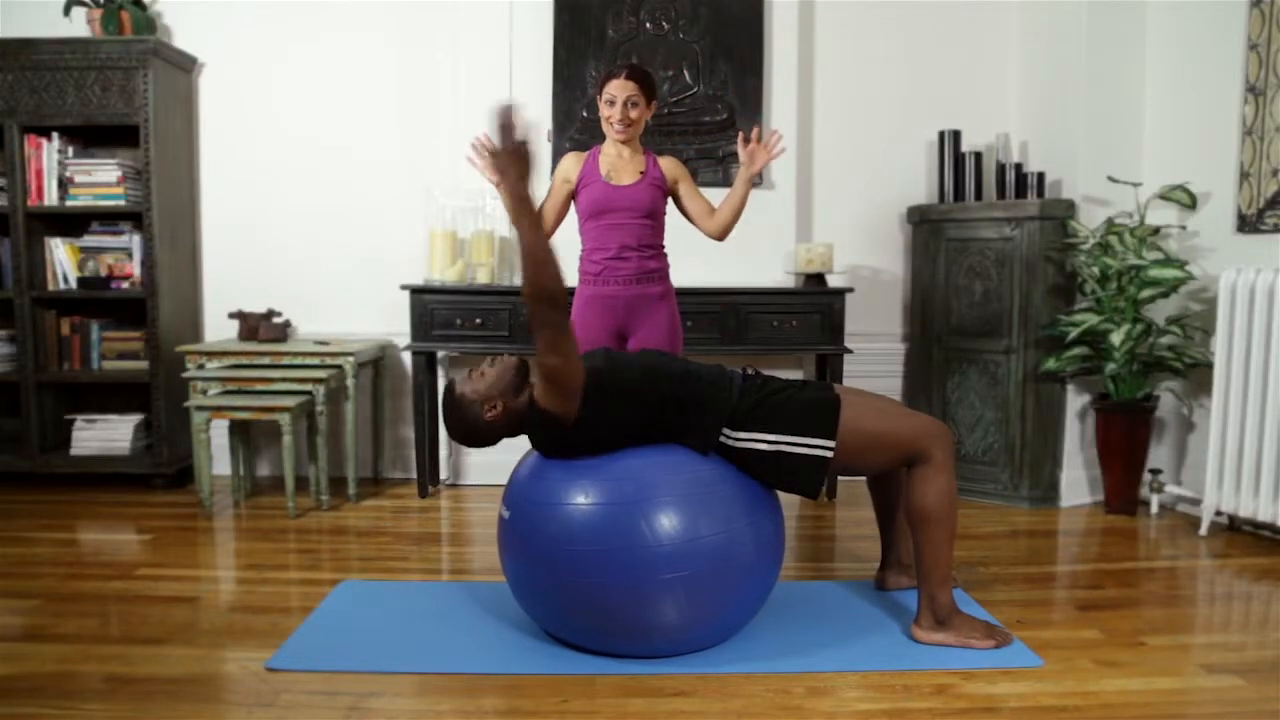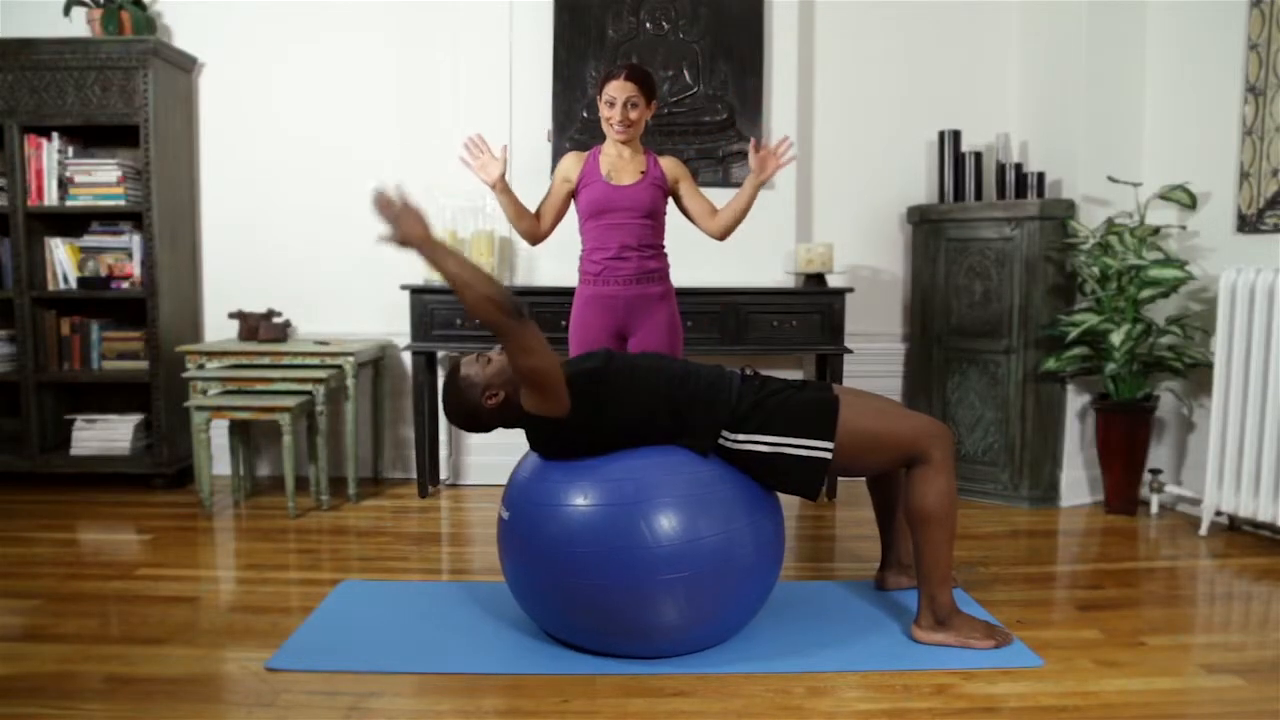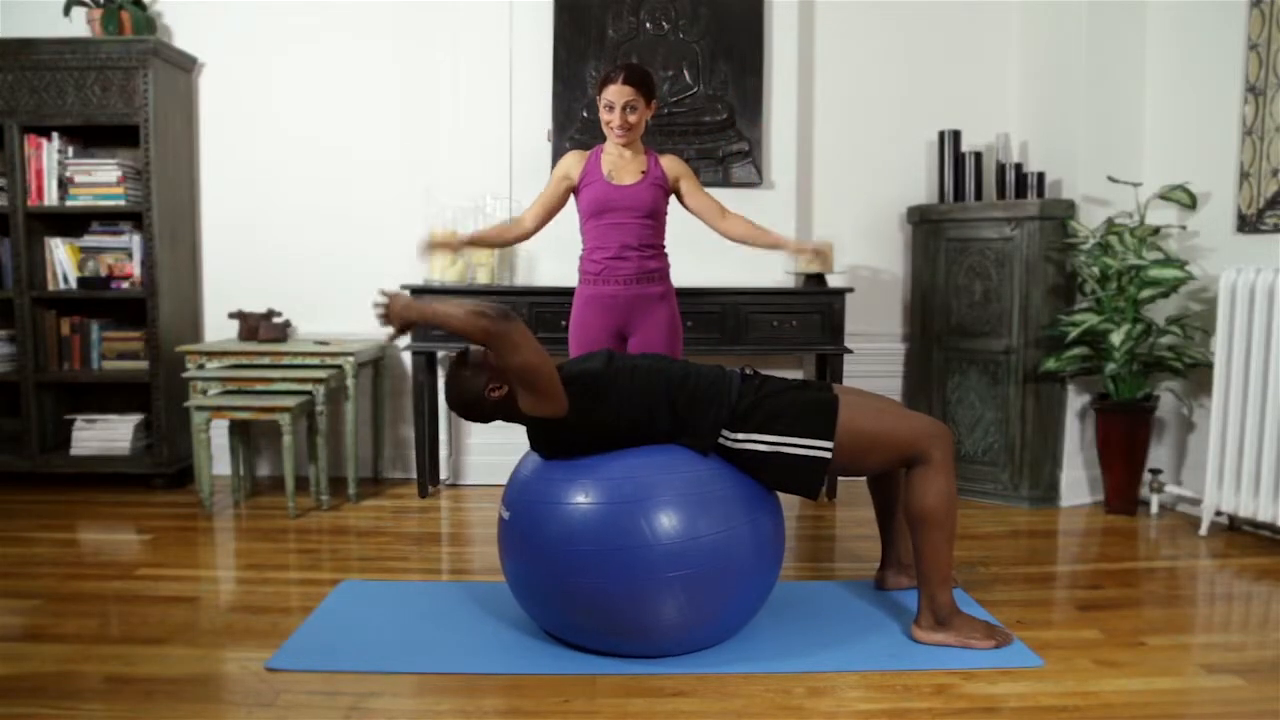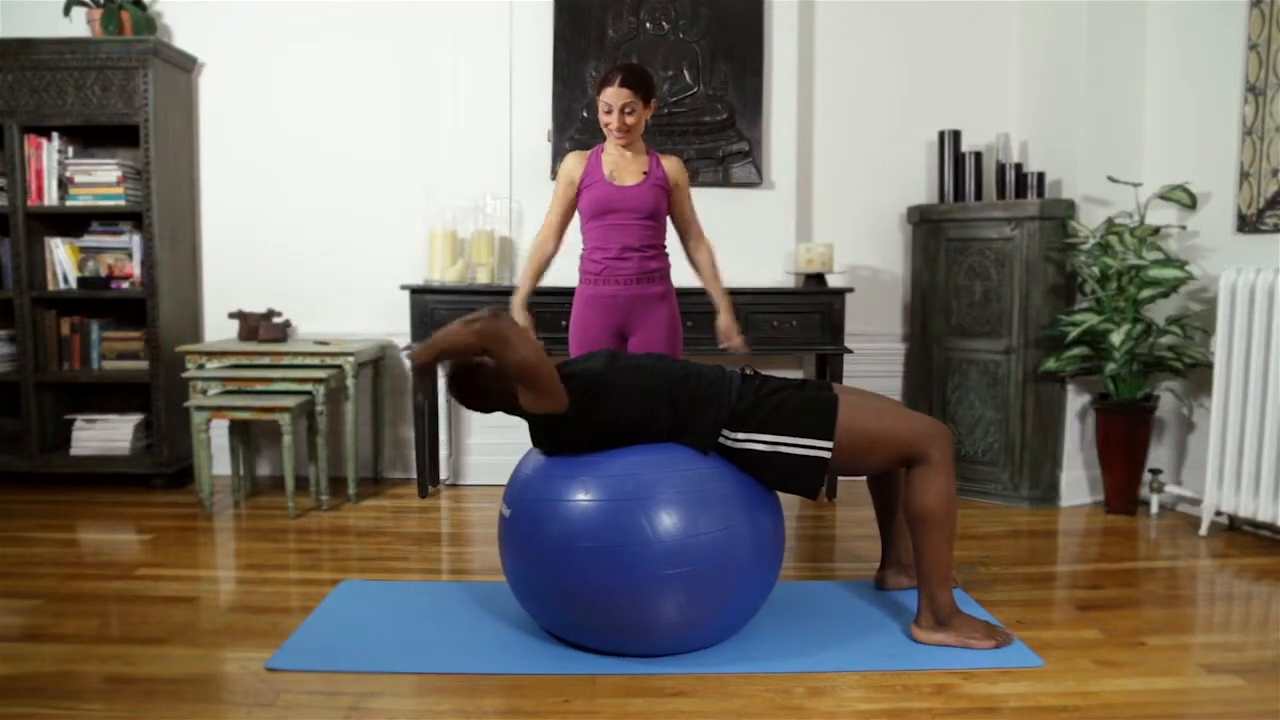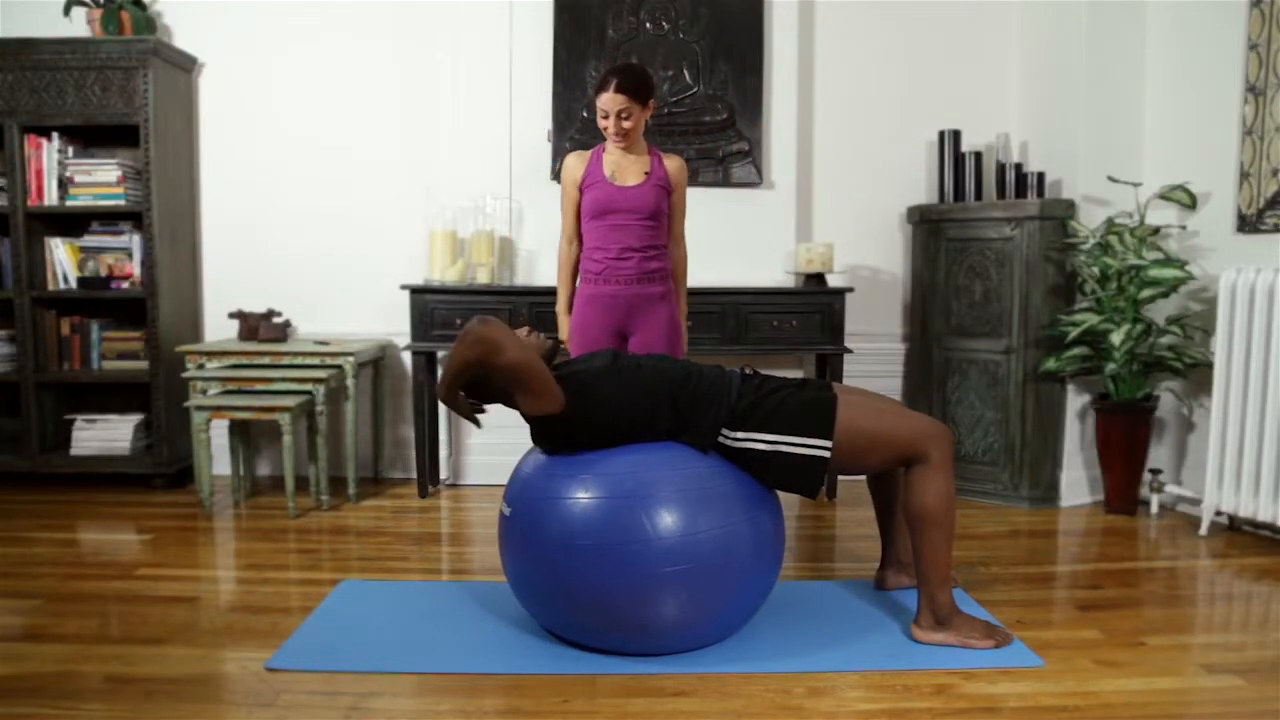
dt=0.2s
person 1, frame 1
left shoulder: (560, 403)
right shoulder: (555, 417)
right elbow: (546, 303)
right wrist: (517, 192)
left hip: (744, 398)
right hip: (741, 422)
left knee: (905, 436)
right knee: (929, 438)
left ankle: (899, 565)
right ankle: (938, 617)
person 1, frame 2
left shoulder: (554, 406)
right shoulder: (550, 419)
right elbow: (509, 313)
right wrist: (425, 242)
left hip: (741, 399)
right hip: (741, 424)
left knee: (897, 441)
right knee: (931, 445)
left ankle: (899, 563)
right ankle: (937, 616)
person 1, frame 3
left shoulder: (554, 395)
right shoulder: (550, 417)
right elbow: (499, 322)
right wrist: (416, 311)
left hip: (739, 395)
right hip: (744, 423)
left knee: (899, 429)
right knee: (931, 441)
left ankle: (898, 564)
right ankle: (939, 616)
person 1, frame 4
left shoulder: (555, 387)
right shoulder: (552, 413)
right elbow: (495, 326)
right wrist: (430, 353)
left hip: (740, 395)
right hip: (741, 422)
left knee: (898, 424)
right knee: (931, 441)
left ankle: (898, 564)
right ankle: (938, 616)
person 1, frame 5
left shoulder: (556, 386)
right shoulder: (552, 413)
right elbow: (484, 336)
right wrist: (450, 386)
left hip: (739, 394)
right hip: (740, 419)
left knee: (898, 422)
right knee: (930, 439)
left ankle: (898, 563)
right ankle: (939, 616)
person 2, frame 1
left shoulder: (667, 168)
right shoulder: (575, 165)
left elbow: (715, 226)
right elbow: (538, 232)
left wrist: (745, 175)
right wrist: (503, 183)
left hip: (654, 304)
right hip: (594, 304)
person 2, frame 2
left shoulder: (667, 168)
right shoulder: (575, 164)
left elbow: (716, 225)
right elbow: (536, 230)
left wrist: (753, 181)
right wrist: (499, 187)
left hip: (654, 304)
right hip: (595, 303)
person 2, frame 3
left shoulder: (669, 168)
right shoulder: (576, 164)
left elbow: (723, 219)
right elbow: (526, 224)
left wrist: (791, 245)
right wrist: (463, 239)
left hip: (654, 304)
right hip: (595, 304)
person 2, frame 4
left shoulder: (669, 169)
right shoulder: (576, 165)
left elbow: (694, 241)
right elbow: (549, 236)
left wrist: (723, 307)
right wrist: (519, 301)
left hip: (654, 303)
right hip: (594, 303)
person 2, frame 5
left shoulder: (671, 167)
right shoulder: (578, 165)
left elbow: (675, 243)
right elbow: (570, 242)
left wrist: (681, 312)
right wrist: (562, 311)
left hip: (655, 303)
right hip: (595, 303)
